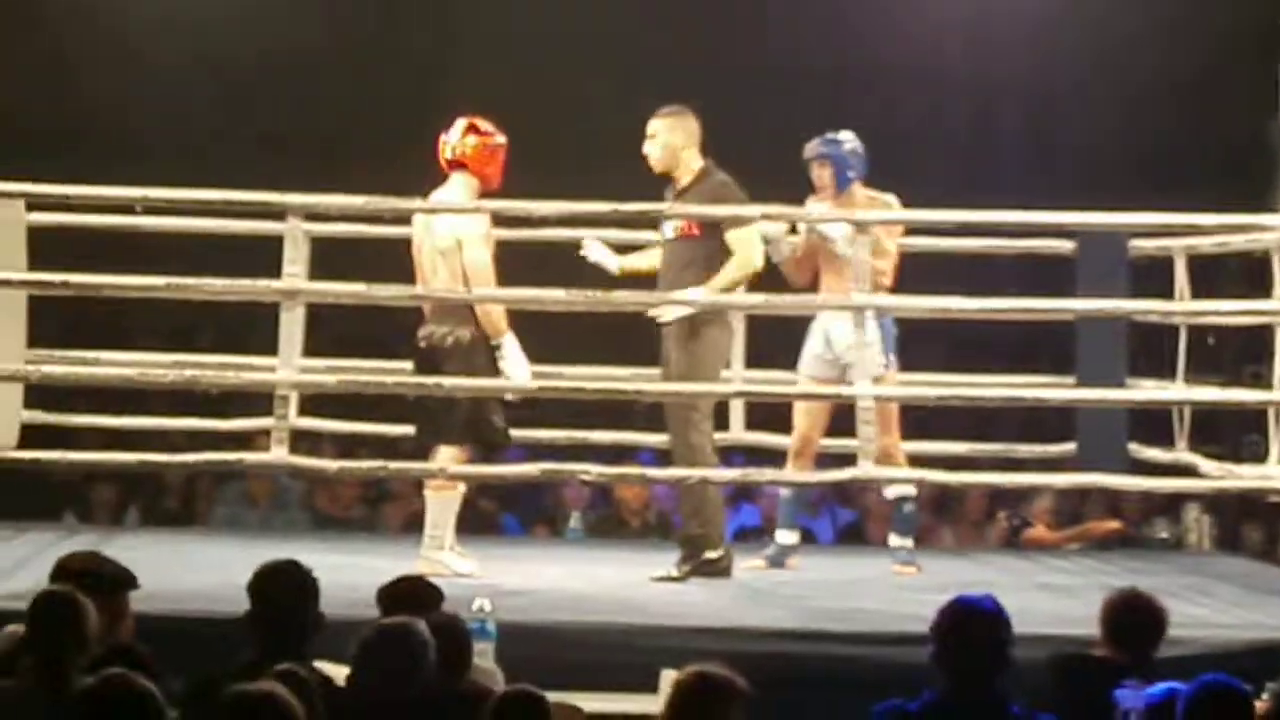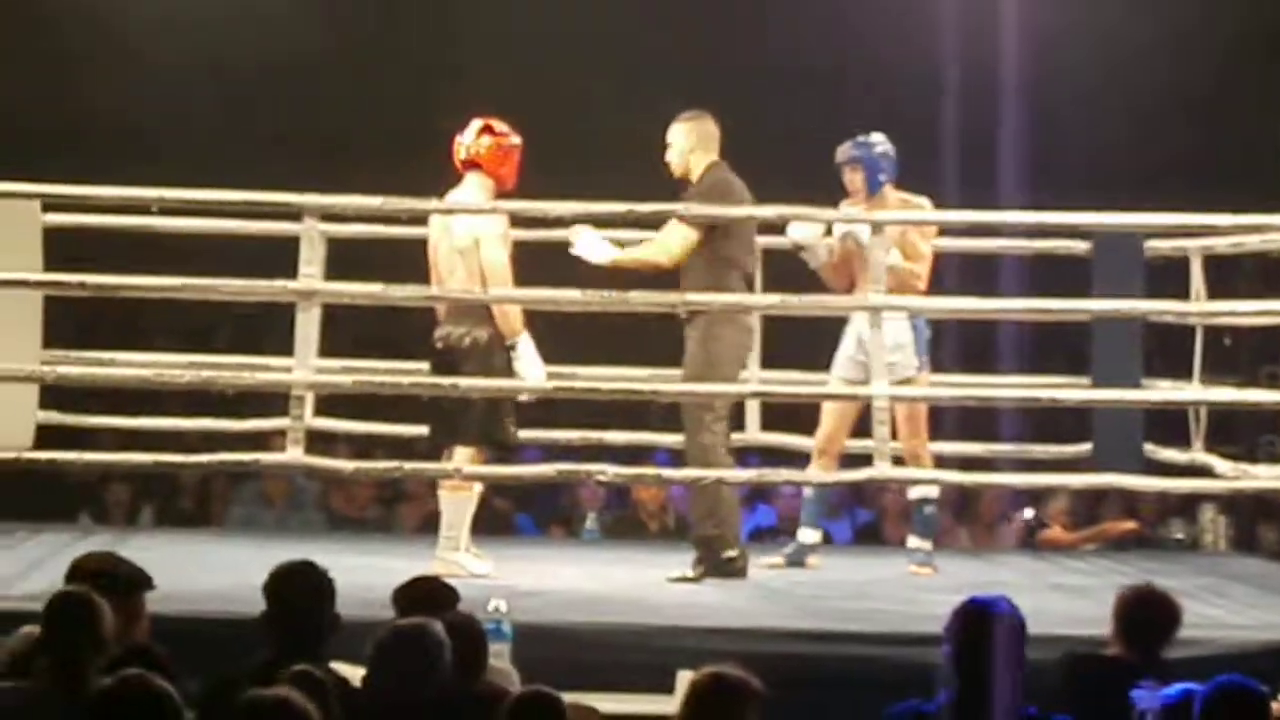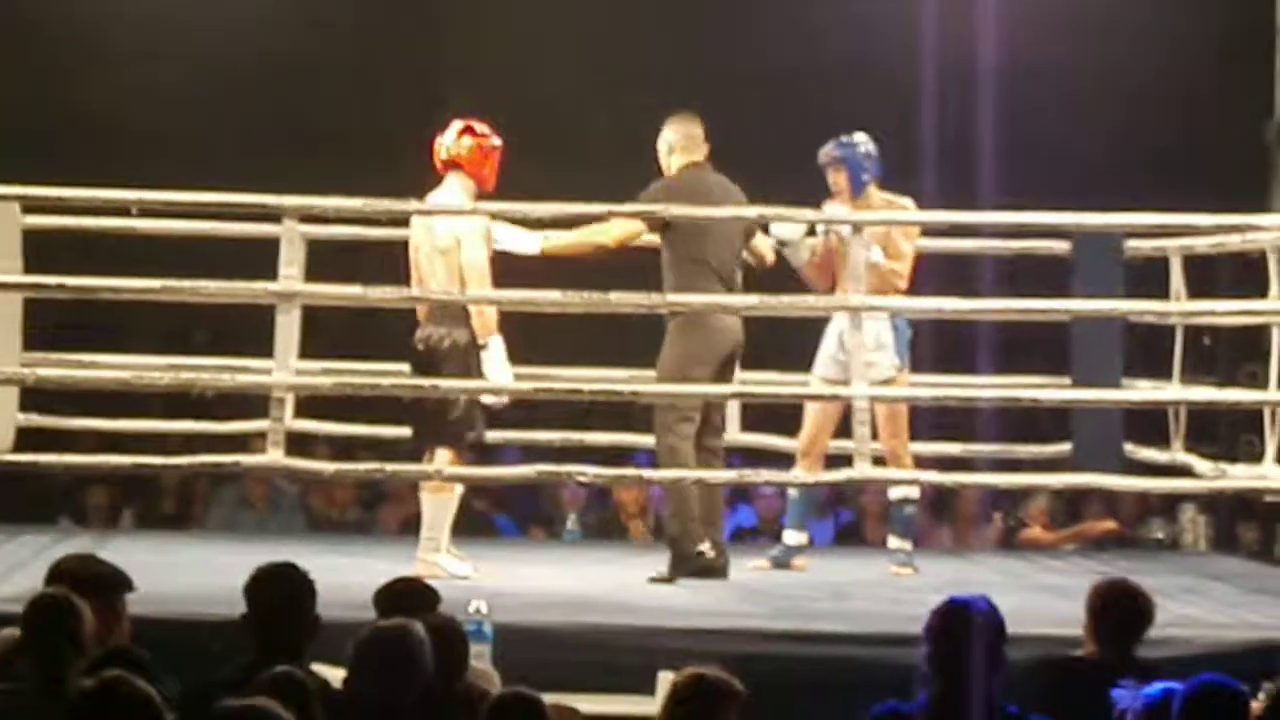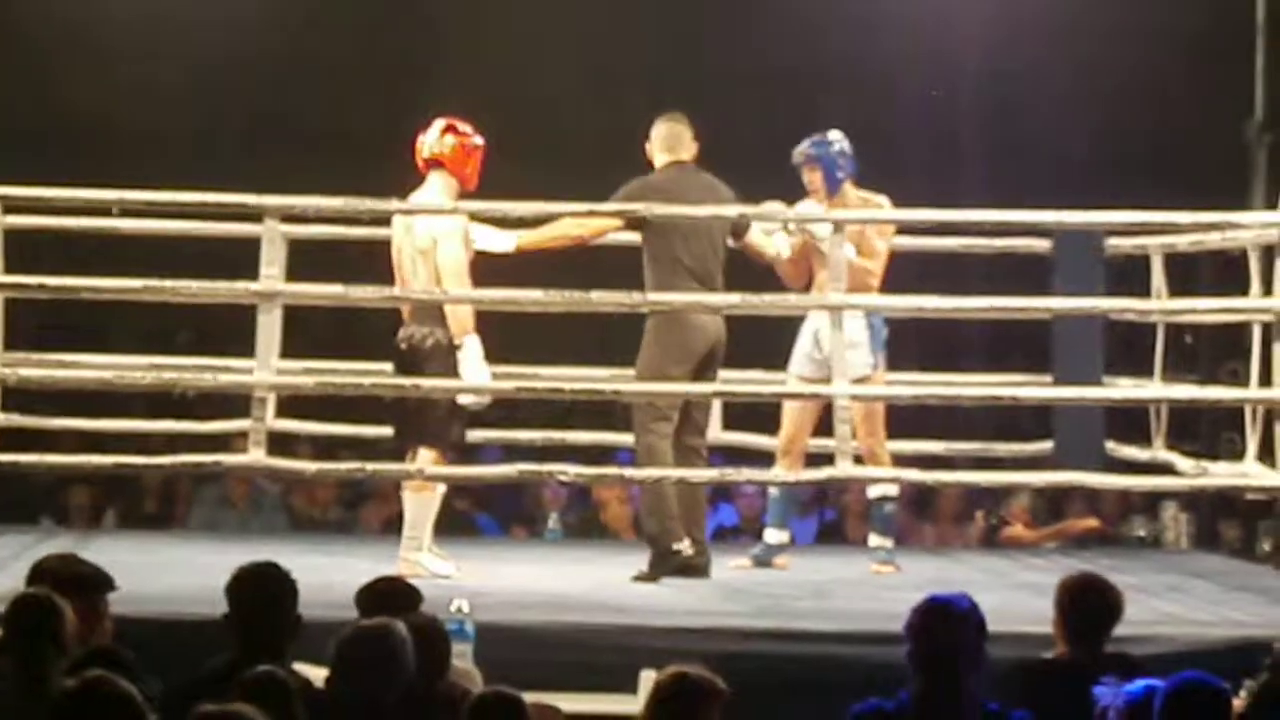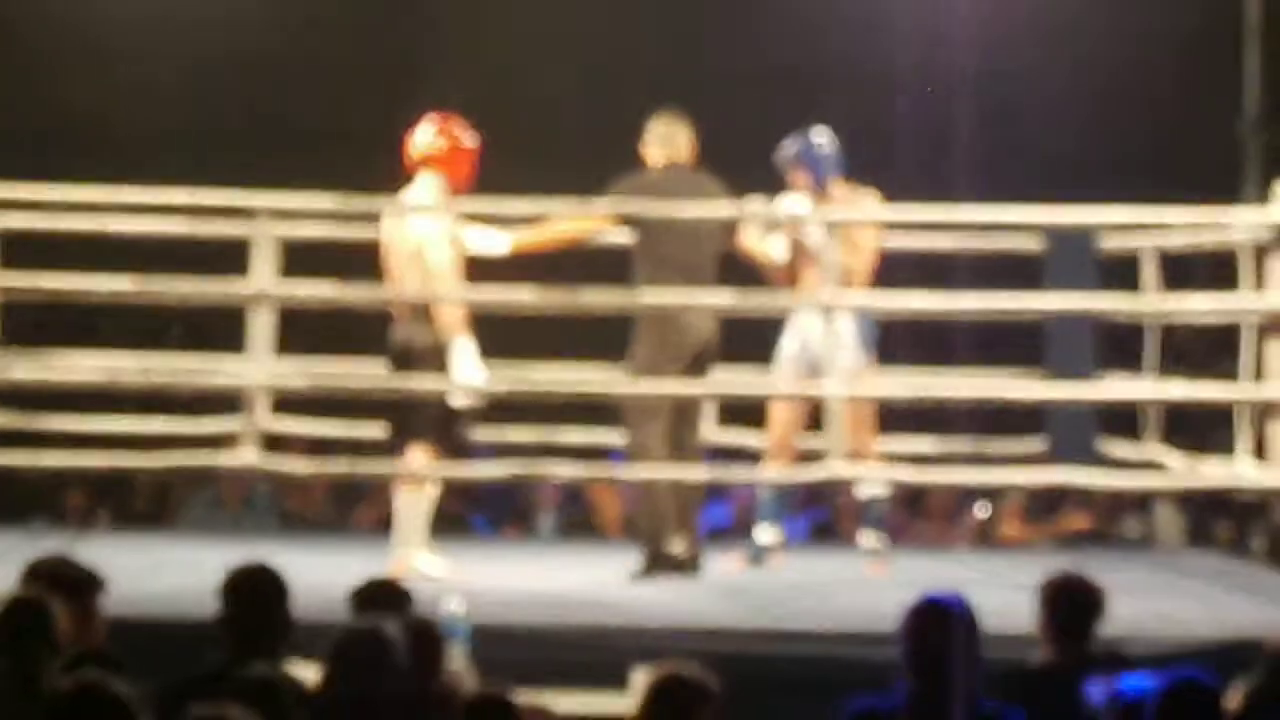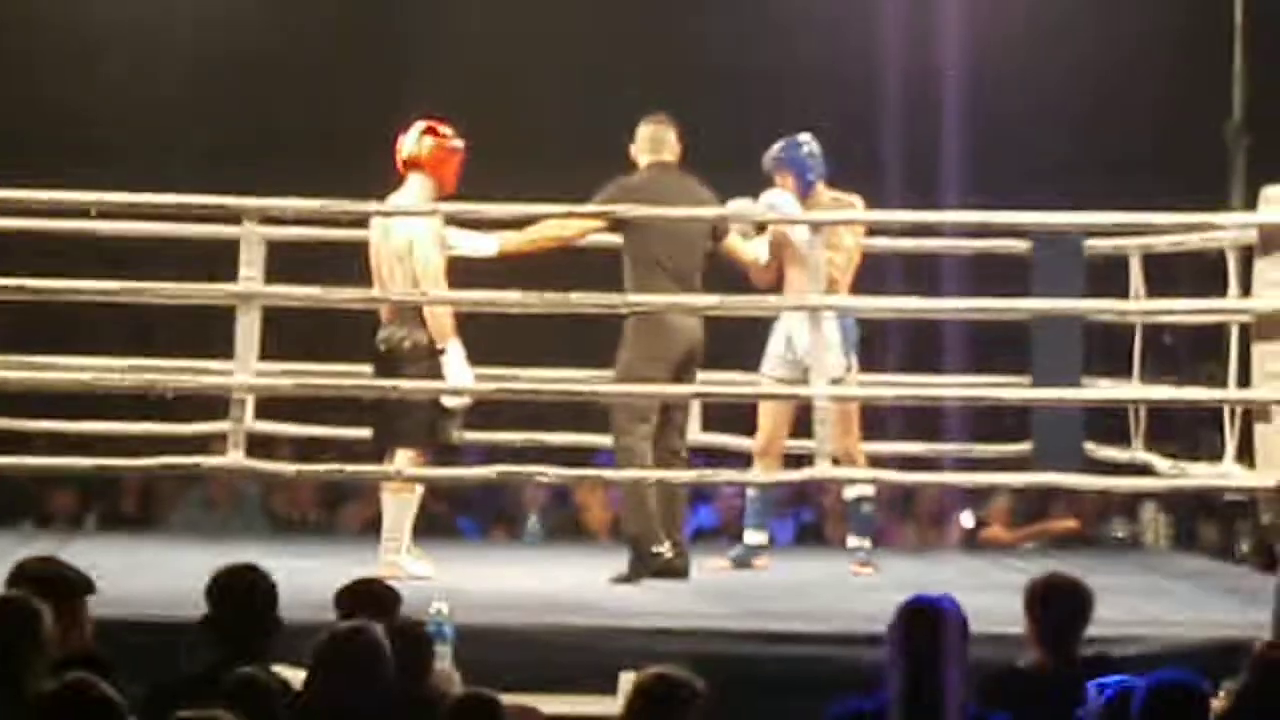
dt=0.2s
person 1, frame 1
left shoulder: (721, 191)
right shoulder: (676, 193)
left elbow: (749, 258)
left wrist: (702, 293)
right wrist: (615, 261)
left hip: (702, 326)
right hip: (676, 325)
left knee: (690, 431)
right knee: (687, 433)
left ankle: (706, 548)
right ankle: (707, 546)
person 1, frame 2
left shoulder: (709, 189)
right shoulder: (727, 190)
left elbow: (668, 252)
left wrist: (608, 253)
right wrist: (700, 246)
left hip: (717, 324)
right hip: (726, 322)
left knee: (705, 432)
right knee: (714, 434)
left ankle: (720, 548)
right ankle: (728, 545)
person 1, frame 3
left shoulder: (671, 190)
right shoulder: (729, 192)
left elbow: (612, 235)
right elbow: (763, 254)
left hip: (696, 323)
right hip: (728, 323)
left knee: (675, 432)
right knee: (709, 438)
left ankle: (691, 545)
right ankle: (712, 546)
person 1, frame 4
left shoulder: (648, 190)
right shoulder: (718, 192)
left elbow: (583, 228)
right elbow: (763, 245)
left wrist: (516, 242)
right wrist: (785, 244)
left hip: (680, 322)
right hip: (712, 323)
left knee: (652, 433)
right knee: (689, 439)
left ankle: (670, 544)
right ankle: (693, 547)
person 1, frame 5
left shoulder: (643, 187)
right shoulder: (713, 192)
left hip: (667, 321)
right hip: (705, 321)
left knee: (649, 430)
right knee: (687, 431)
left ankle: (666, 545)
right ankle: (685, 541)
person 1, frame 6
left shoulder: (630, 189)
right shoulder: (701, 195)
left elbow: (565, 229)
right elbow: (745, 254)
left wrist: (495, 244)
right wrist: (767, 250)
left hip: (652, 324)
right hip: (690, 325)
left knee: (633, 432)
right knee: (670, 439)
left ankle: (650, 546)
right ankle: (673, 548)
person 2, frame 1
left shoulder: (427, 210)
right shoulder: (471, 214)
right elbow: (483, 289)
right wrist: (507, 345)
left hip: (434, 330)
right hip: (464, 334)
left knee: (444, 441)
right knee: (455, 443)
left ankle: (442, 541)
right ankle: (435, 549)
person 2, frame 2
left shoulder: (443, 210)
right shoulder: (487, 213)
right elbow: (499, 288)
right wrist: (522, 345)
left hip: (450, 332)
right hip: (480, 334)
left knee: (459, 443)
right knee: (471, 444)
left ankle: (457, 542)
right ankle: (451, 549)
person 2, frame 3
left shoulder: (424, 212)
right shoulder: (467, 213)
right elbow: (477, 288)
right wrist: (491, 347)
left hip: (430, 334)
right hip: (457, 337)
left knee: (438, 445)
right knee: (450, 446)
left ankle: (436, 543)
right ankle: (431, 551)
person 2, frame 4
left shoulder: (410, 210)
right shoulder: (447, 215)
right elbow: (456, 289)
right wrist: (469, 349)
left hip: (414, 335)
right hip: (438, 338)
left knee: (424, 445)
right knee: (434, 446)
left ankle: (419, 543)
right ankle: (414, 550)
person 2, frame 5
left shoulder: (401, 209)
right shoulder: (434, 211)
right elbow: (444, 288)
right wrist: (463, 349)
left hip: (406, 333)
right hip: (432, 337)
left knee: (416, 443)
right knee: (425, 444)
left ankle: (411, 542)
right ankle: (408, 548)
person 2, frame 6
left shoulder: (387, 212)
right shoulder: (423, 215)
right elbow: (433, 291)
right wrist: (452, 351)
left hip: (394, 336)
right hip: (419, 341)
left knee: (404, 447)
right knee: (414, 447)
left ankle: (399, 544)
right ankle: (394, 551)
person 3, frame 1
left shoulder: (882, 206)
right shoulder: (815, 207)
left elbow: (884, 276)
right elbow: (802, 277)
left wrist: (843, 240)
right wrist: (776, 242)
left hip: (868, 326)
right hip: (825, 326)
left knee: (887, 445)
right knee: (800, 443)
left ankle: (903, 546)
right ankle: (783, 545)
person 3, frame 2
left shoulder: (915, 209)
right shoulder: (849, 211)
left elbow: (919, 279)
left wrist: (878, 245)
right wrist: (812, 248)
left hip: (901, 328)
right hip: (858, 326)
left knee: (914, 446)
right knee: (826, 441)
left ankle: (922, 547)
right ankle: (806, 543)
person 3, frame 3
left shoulder: (898, 209)
right shoulder: (835, 211)
left elbow: (899, 279)
left wrist: (860, 240)
right wrist: (795, 246)
left hip: (882, 328)
right hip: (840, 326)
left knee: (894, 446)
right knee: (809, 442)
left ankle: (902, 547)
right ankle: (792, 544)
person 3, frame 4
left shoulder: (873, 207)
right shoulder: (812, 211)
left elbow: (871, 275)
left wrist: (830, 237)
left hip: (857, 326)
right hip: (814, 325)
left knee: (871, 443)
right knee: (789, 440)
left ankle: (882, 543)
right ankle: (773, 543)
person 3, frame 5
left shoulder: (862, 204)
right shoulder: (799, 207)
left elbow: (858, 272)
right elbow: (781, 273)
left wrist: (815, 231)
right wrist: (757, 236)
left hip: (844, 324)
right hip: (802, 323)
left knee: (860, 442)
right knee: (778, 440)
left ankle: (873, 539)
right ankle: (765, 539)
person 3, frame 6
left shoulder: (846, 206)
right shoulder: (785, 210)
left elbow: (839, 274)
right elbow: (766, 275)
left wrist: (799, 228)
left hip: (829, 325)
right hip: (788, 324)
left knee: (846, 445)
right knee: (766, 443)
left ankle: (860, 545)
right ankle: (753, 544)
